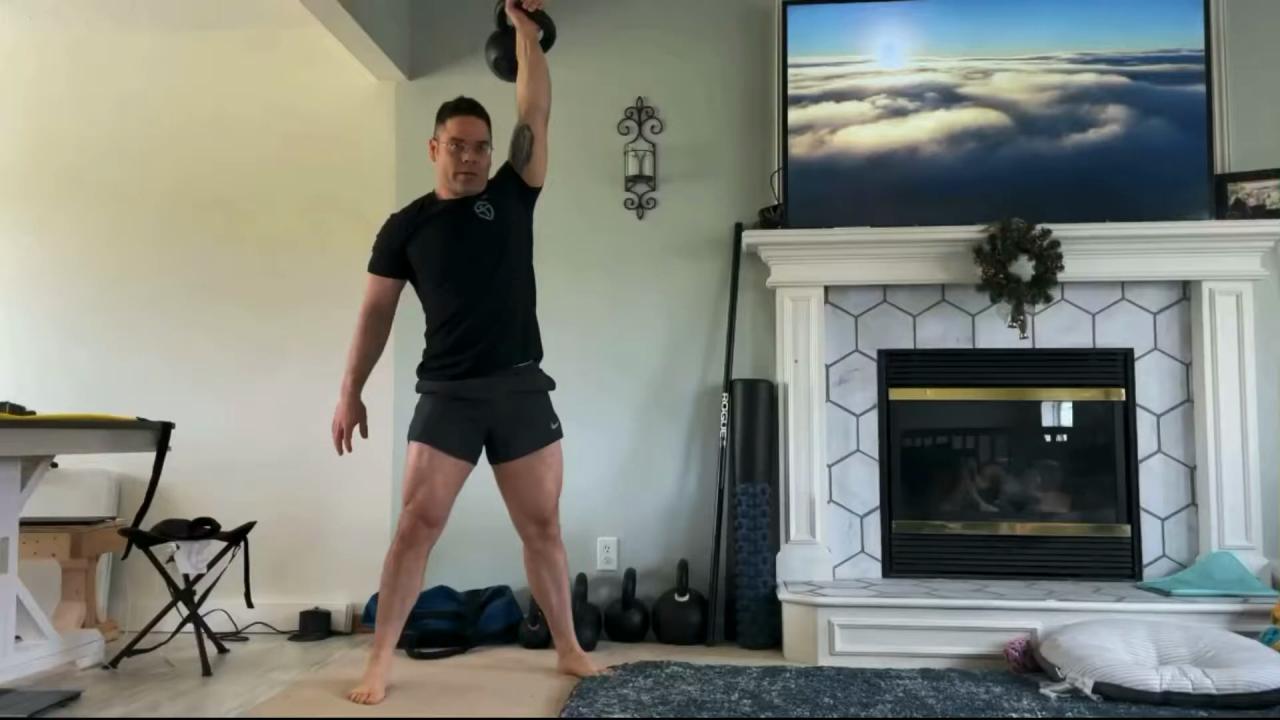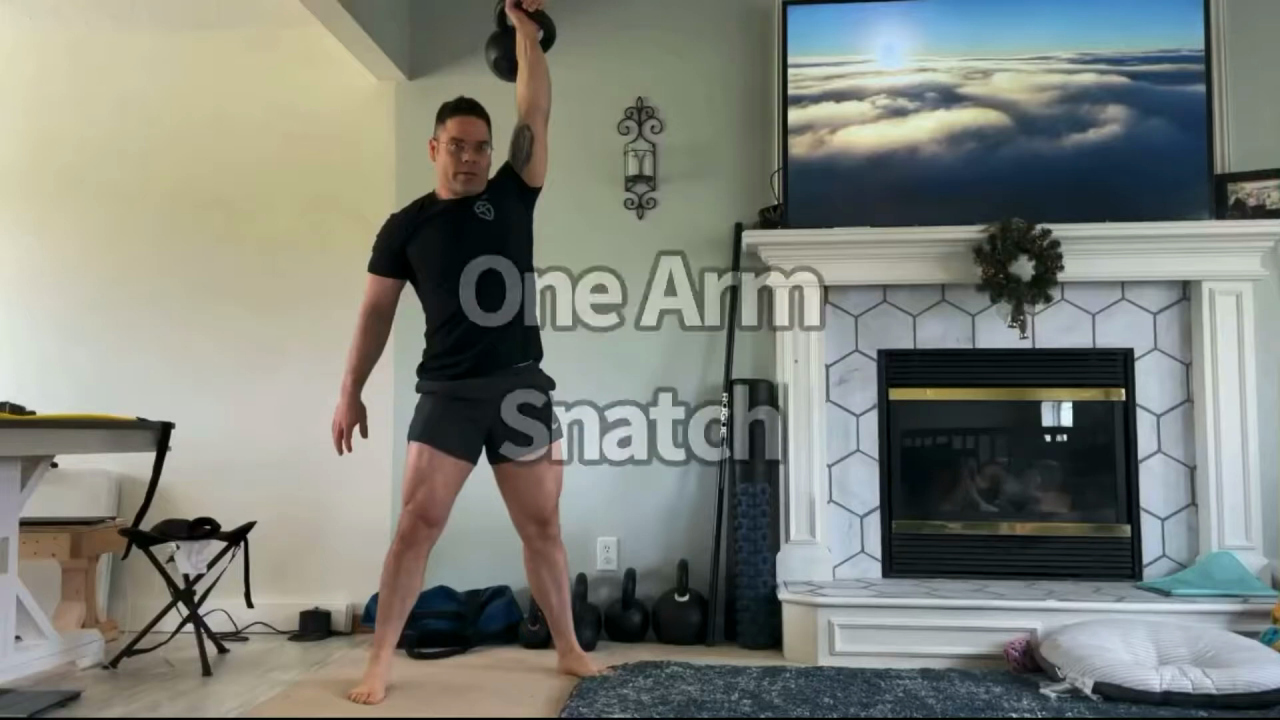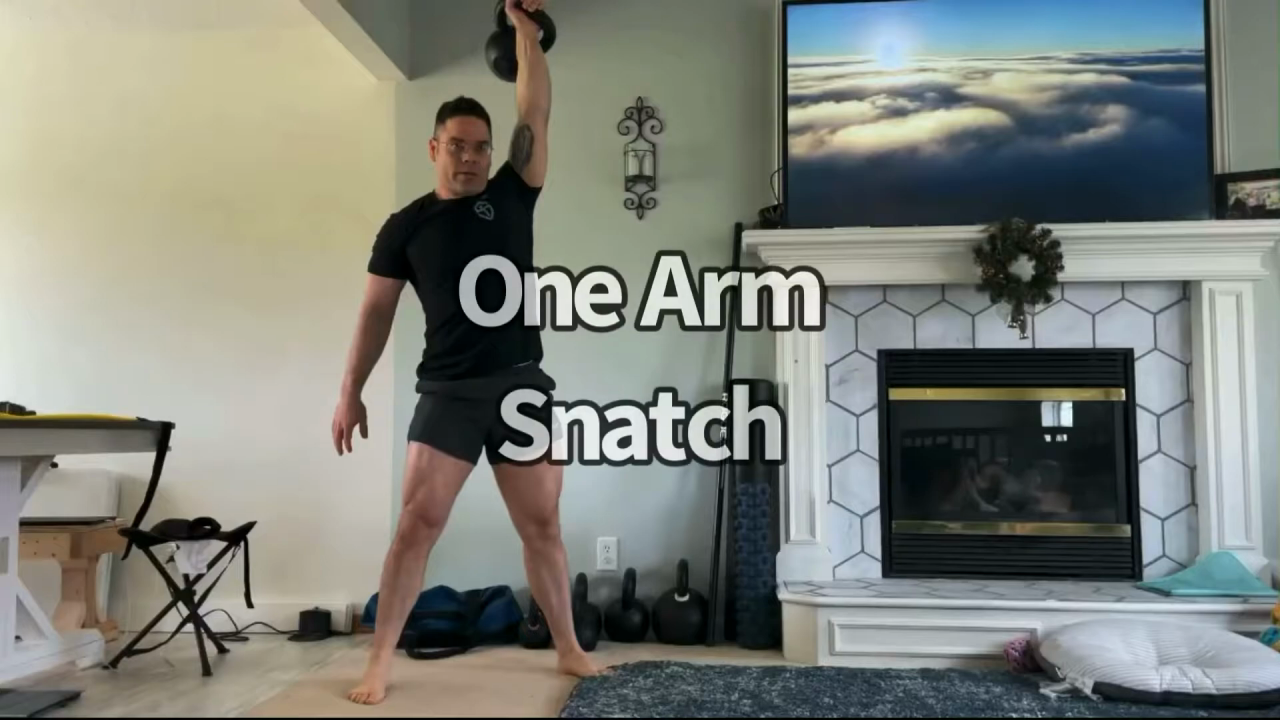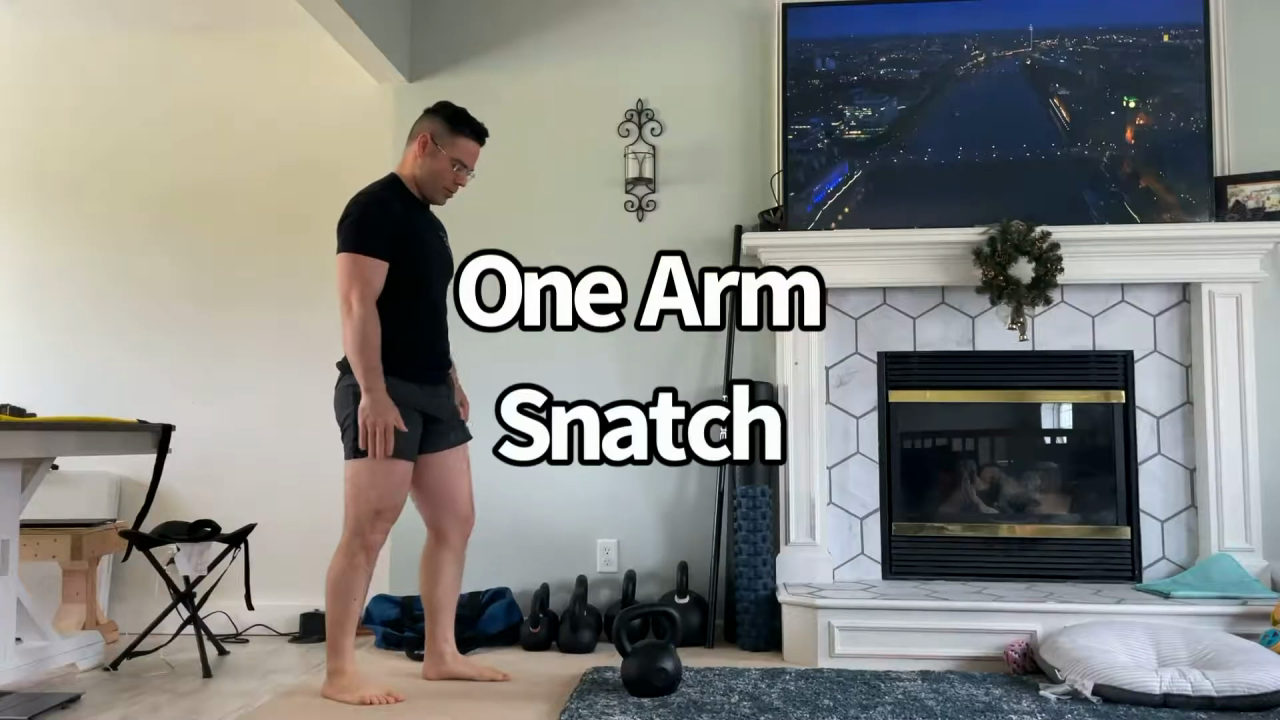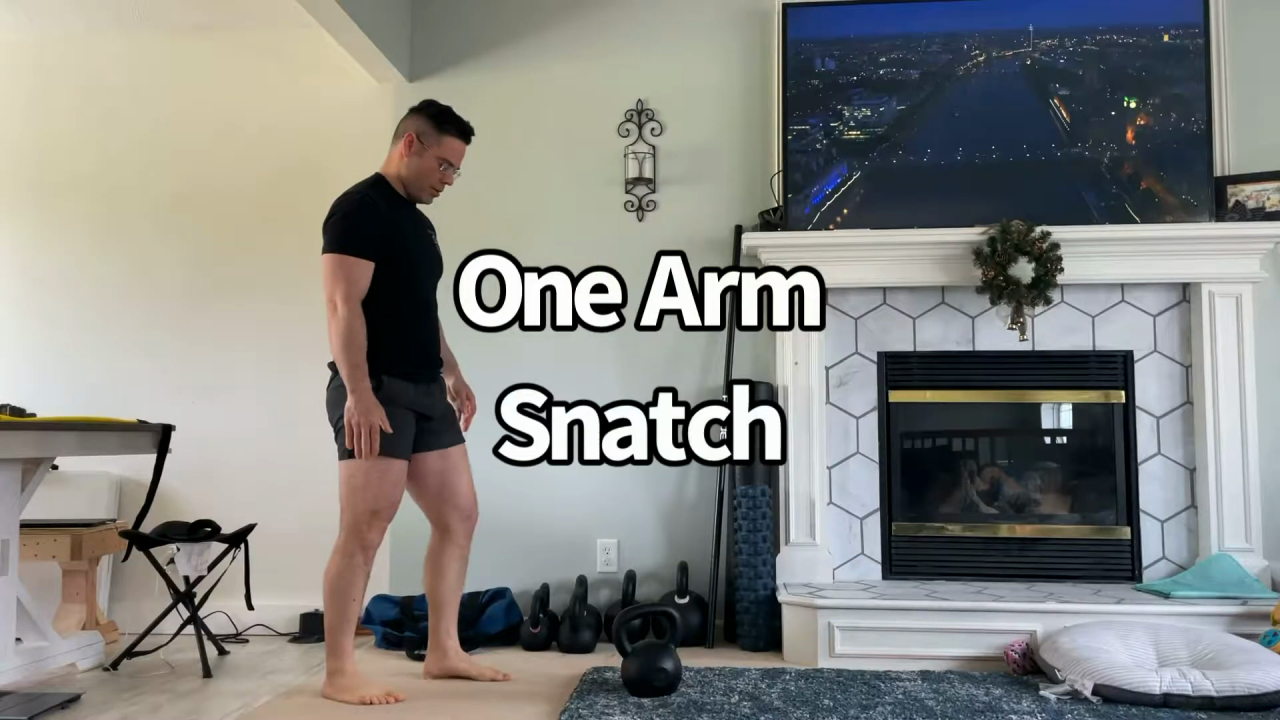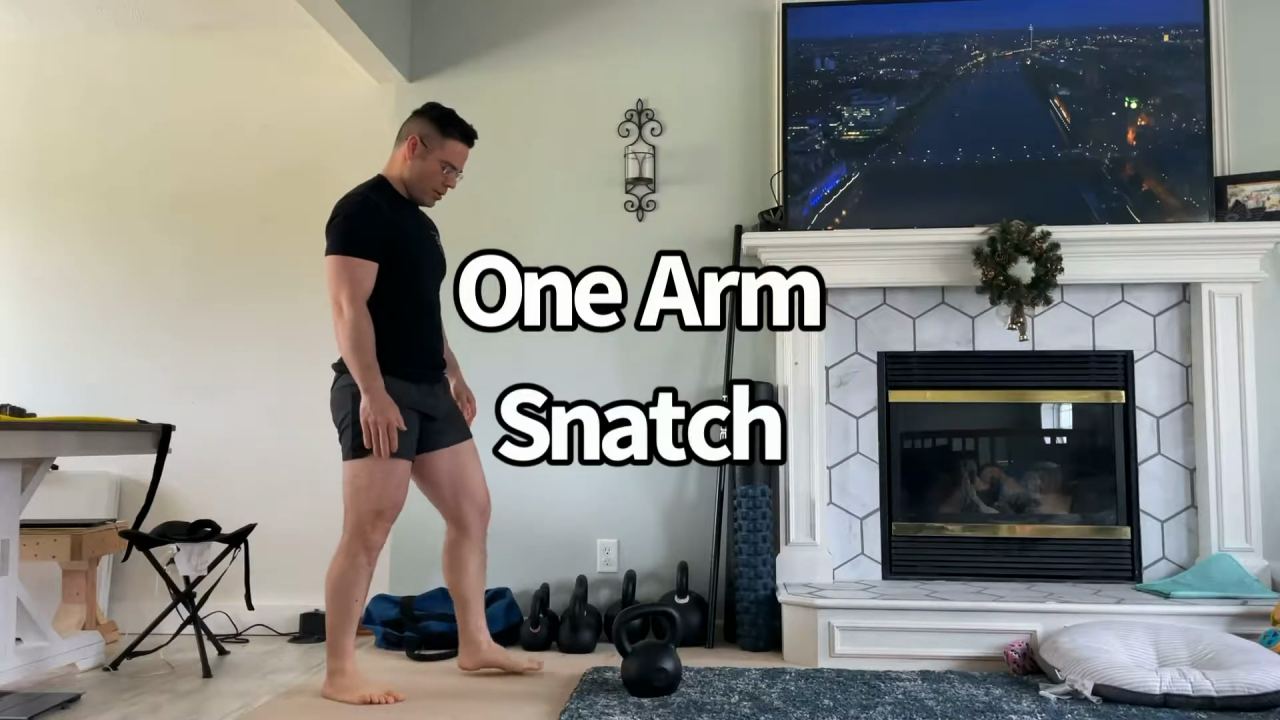
dt=0.2s
person 1, frame 1
left shoulder: (512, 196)
right shoulder: (407, 226)
left elbow: (535, 113)
right elbow: (377, 312)
right wrist: (351, 391)
left hip: (522, 388)
right hip: (448, 393)
left knee: (542, 525)
right knee: (418, 524)
left ankle: (569, 648)
right ankle: (379, 662)
person 1, frame 2
left shoulder: (512, 196)
right shoulder: (406, 226)
left elbow: (536, 112)
right elbow: (376, 311)
right wrist: (351, 392)
left hip: (521, 388)
right hip: (448, 394)
left knee: (542, 526)
right knee: (417, 524)
left ankle: (569, 649)
right ankle: (379, 662)
person 1, frame 3
left shoulder: (511, 196)
right shoulder: (407, 225)
left elbow: (536, 114)
right elbow: (376, 310)
right wrist: (350, 392)
left hip: (520, 386)
right hip: (447, 393)
left knee: (542, 526)
right knee: (417, 525)
left ankle: (569, 649)
right ankle: (379, 662)
person 1, frame 4
left shoulder: (430, 224)
right shoulder: (372, 208)
right elbow: (358, 305)
left wrist: (453, 381)
right wrist: (373, 393)
left hip: (432, 396)
right hip: (383, 395)
left knee: (455, 523)
right knee: (367, 531)
left ankle: (441, 653)
right ankle: (339, 672)
person 1, frame 5
left shoulder: (418, 221)
right shoulder: (358, 209)
right elbow: (343, 306)
left wrist: (454, 374)
right wrist: (359, 394)
left hip: (425, 393)
right hip: (375, 394)
left knee: (459, 517)
right knee: (364, 532)
left ankle: (442, 650)
right ankle: (338, 671)
person 1, frame 6
left shoulder: (421, 223)
right shoulder: (361, 209)
right elbow: (348, 307)
left wrist: (454, 376)
right wrist: (372, 394)
left hip: (429, 393)
right hip: (380, 394)
left knee: (473, 511)
right knee: (367, 533)
left ankle: (476, 645)
right ankle: (339, 671)
